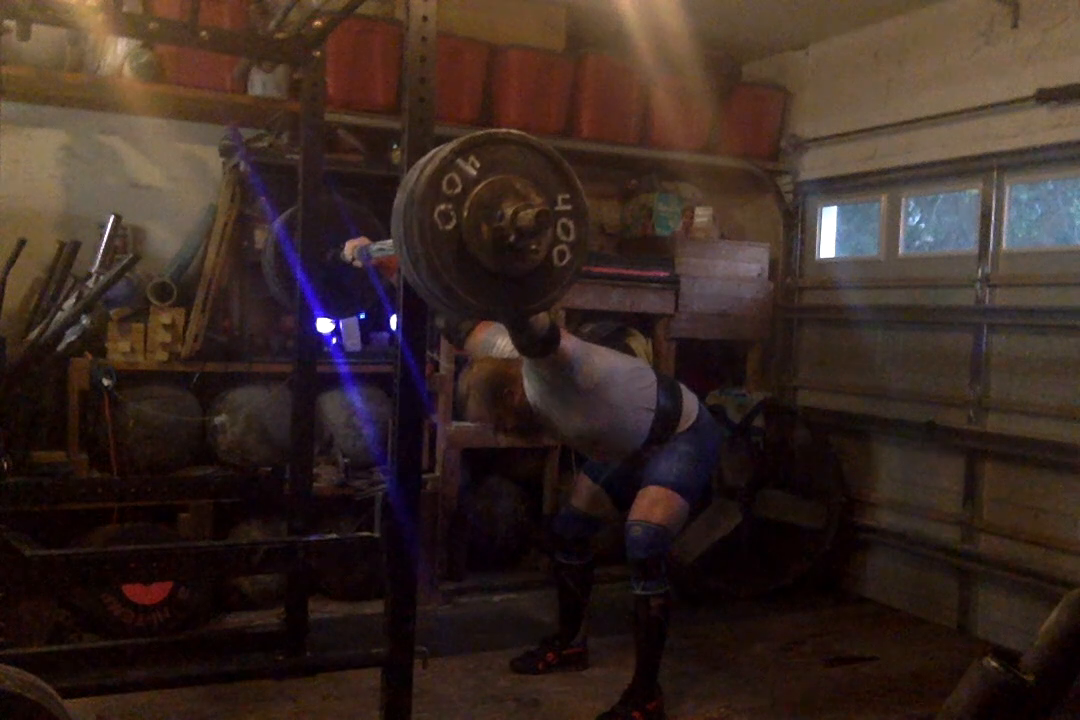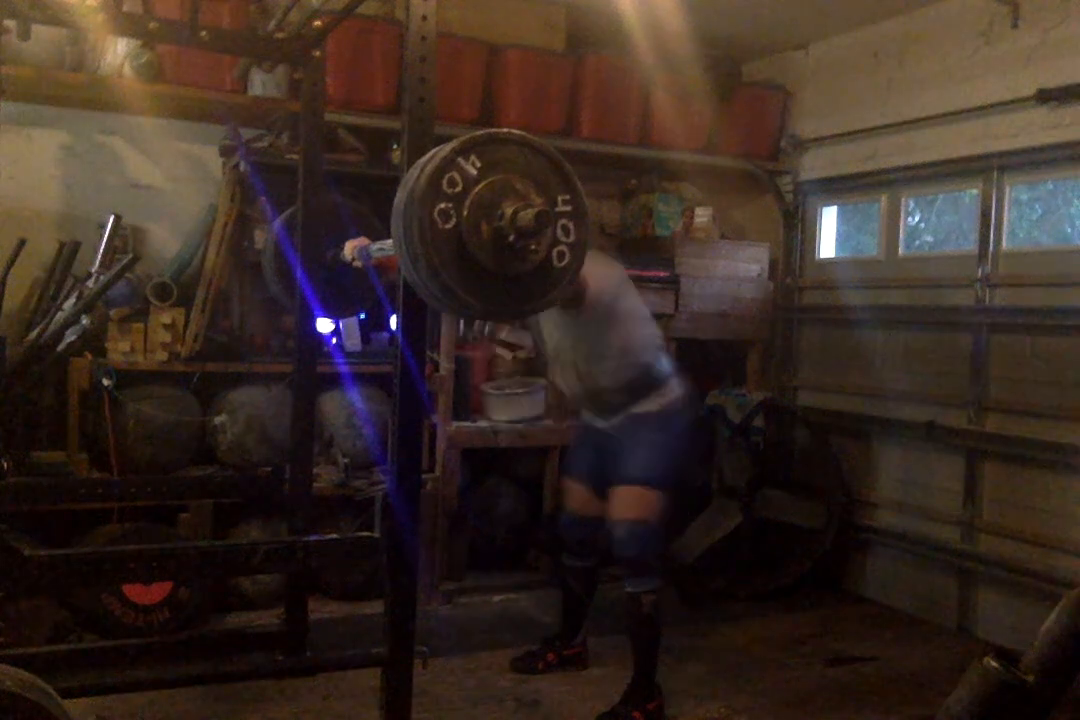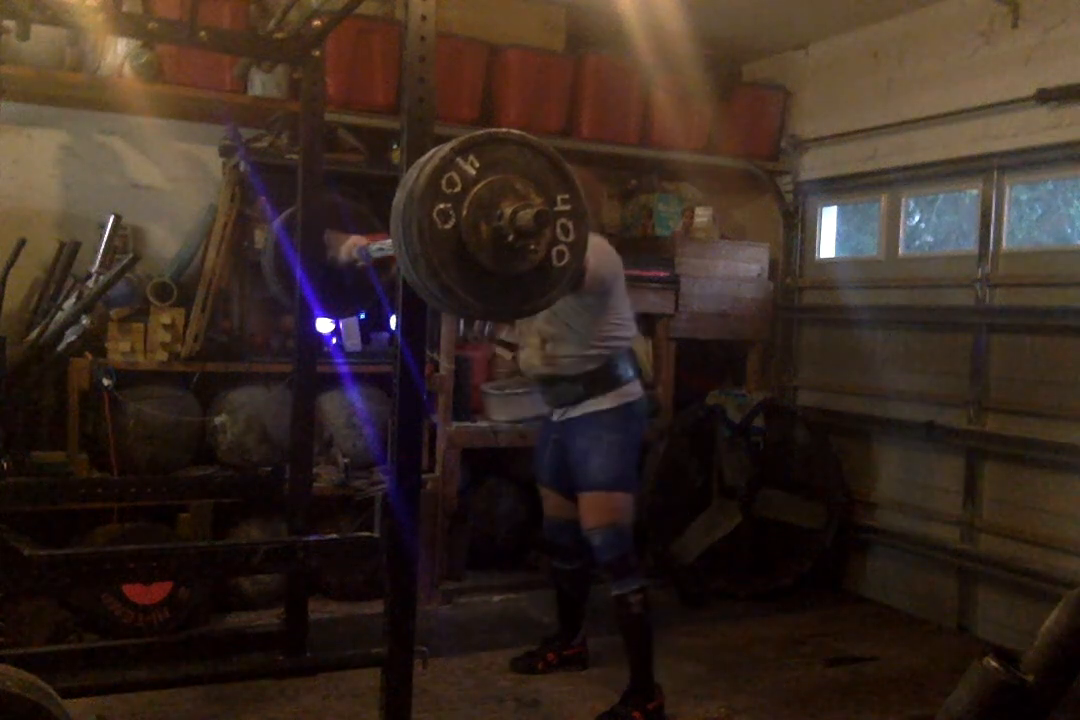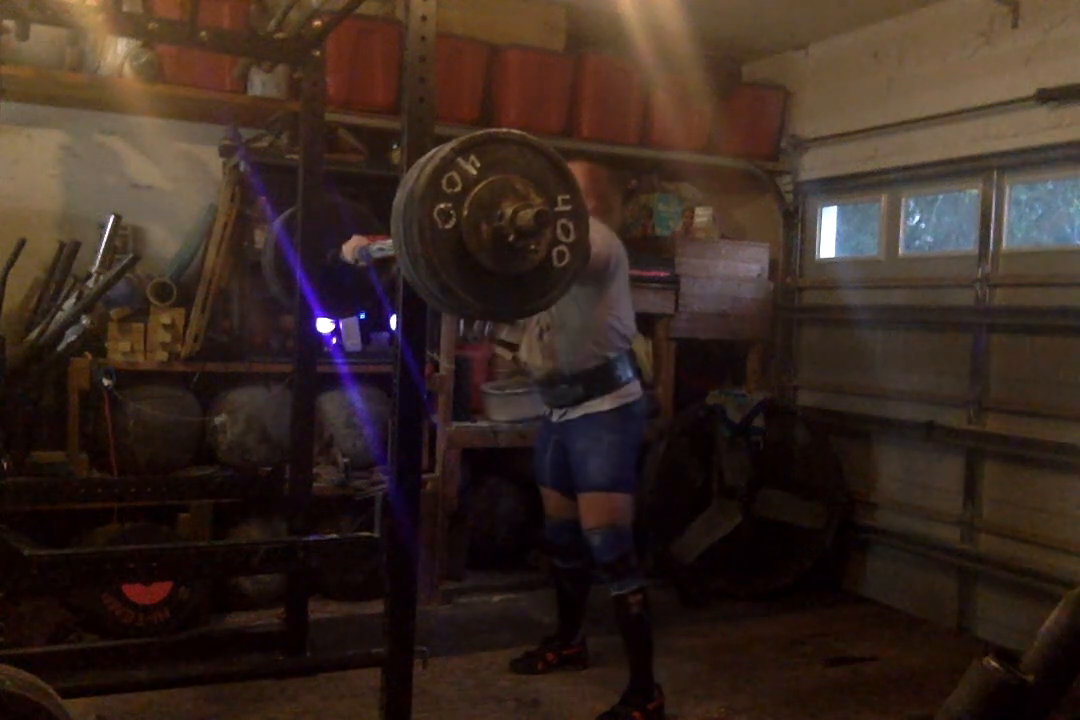
dt=0.4s
person 1, frame 1
left shoulder: (552, 371)
right shoulder: (505, 357)
left elbow: (528, 327)
right elbow: (458, 321)
right wrist: (381, 260)
left hip: (683, 436)
right hip: (633, 444)
left knee: (643, 546)
right knee: (569, 530)
right ankle: (569, 642)
person 1, frame 2
left shoulder: (585, 273)
left elbow: (563, 288)
right wrist: (380, 256)
left hip: (651, 414)
right hip: (603, 418)
left knee: (632, 543)
right knee: (576, 532)
right ankle: (569, 642)
person 1, frame 3
left shoulder: (587, 250)
left hip: (604, 410)
right hip: (561, 411)
left knee: (609, 546)
right knee: (560, 536)
right ankle: (568, 642)
person 1, frame 4
left shoulder: (594, 240)
left hip: (604, 412)
right hip: (560, 411)
left knee: (609, 549)
right knee: (561, 537)
right ankle: (568, 641)
